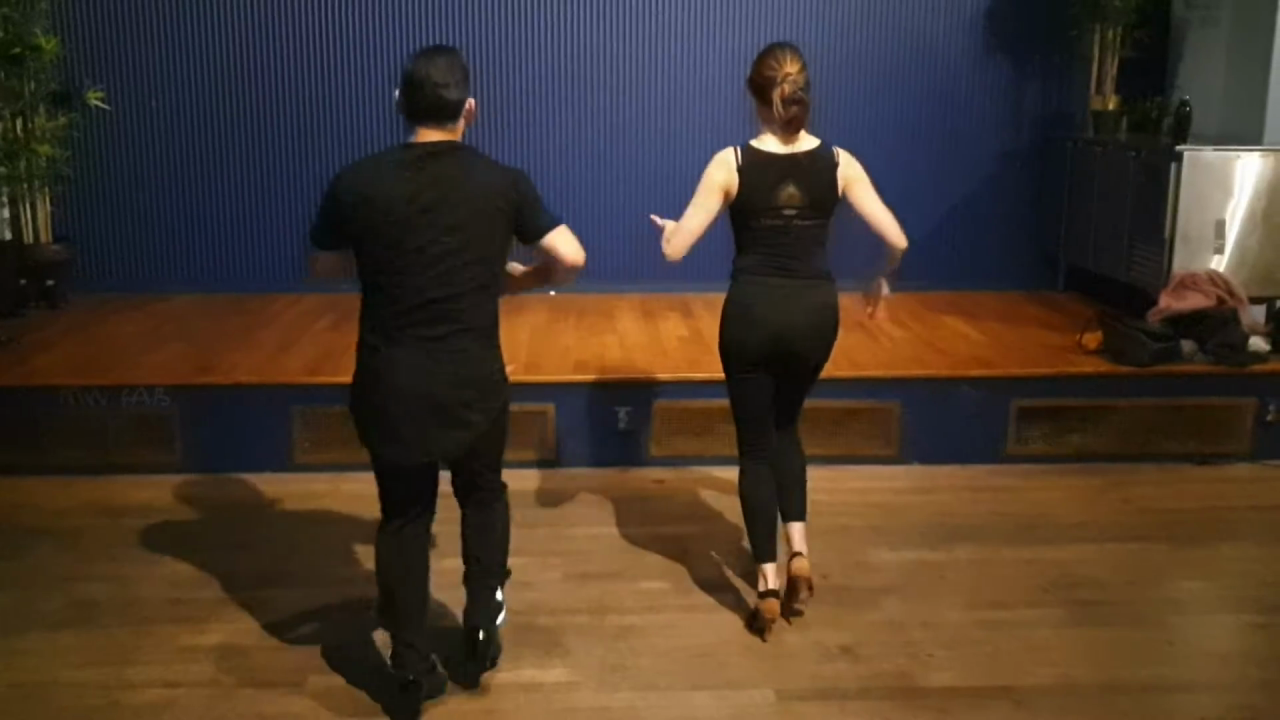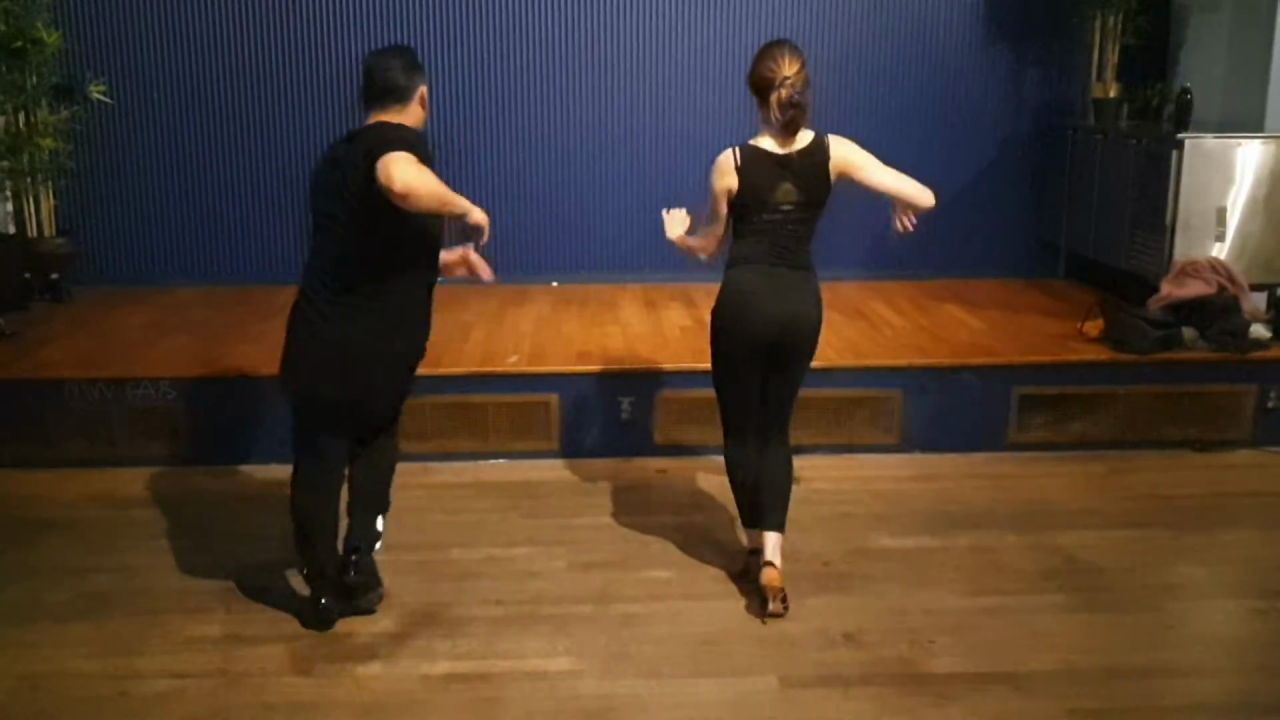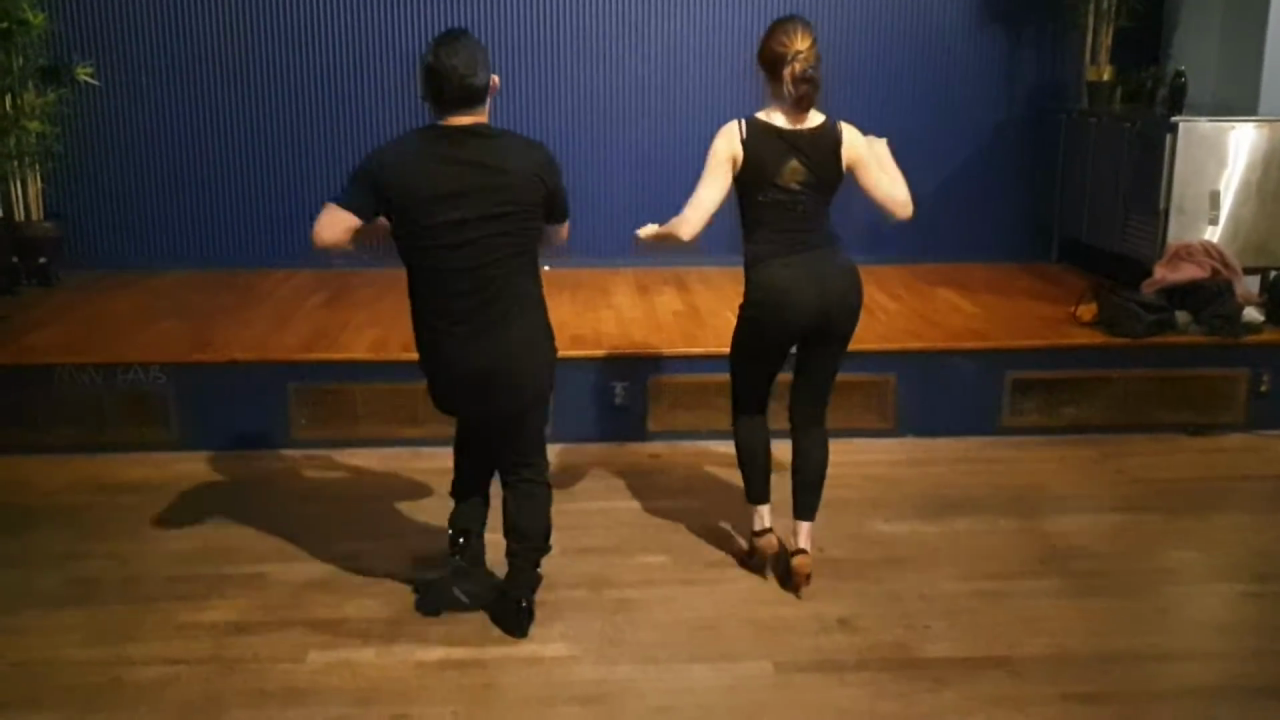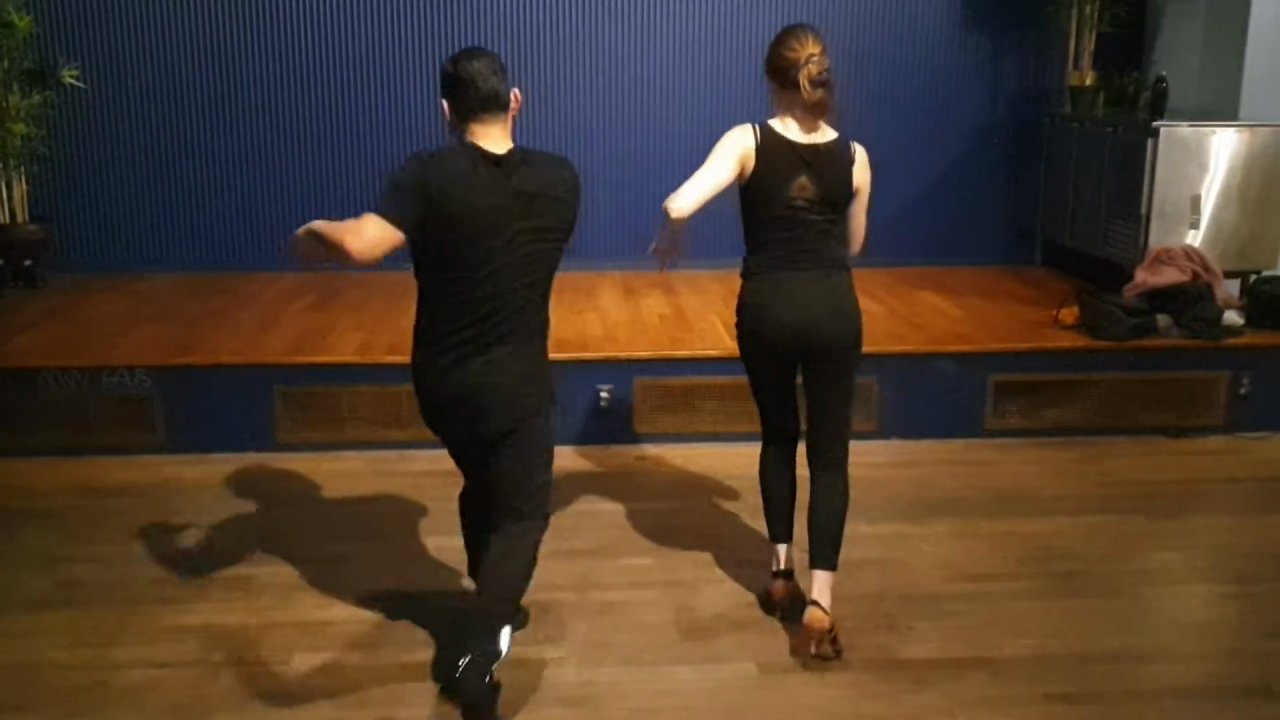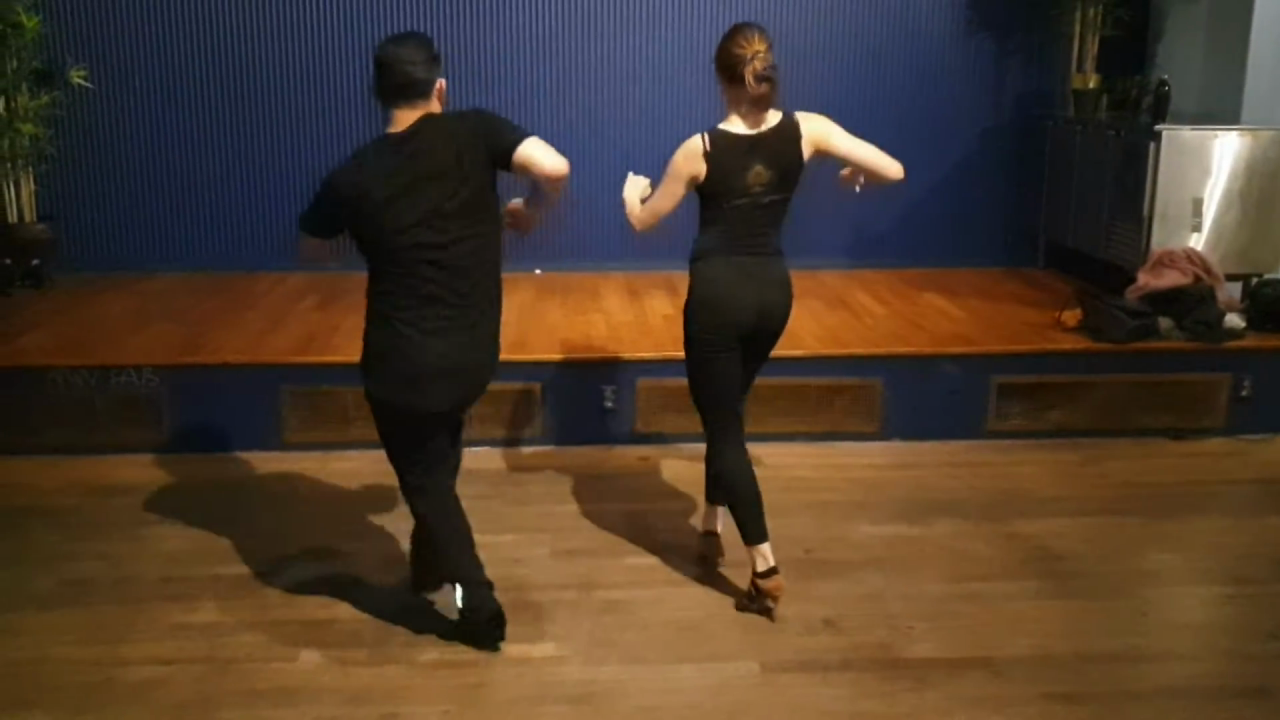
dt=1s
person 1, frame 1
left shoulder: (355, 182)
right shoulder: (499, 183)
left elbow: (326, 265)
right elbow: (570, 259)
right wrist: (522, 276)
left hip: (390, 386)
right hip: (472, 383)
left knee: (403, 520)
right knee: (483, 495)
left ankle: (412, 663)
right ankle: (484, 624)
person 1, frame 2
left shoulder: (335, 157)
right shoulder: (398, 142)
right elbow: (400, 180)
left wrist: (442, 260)
right wrist: (466, 209)
left hip: (315, 342)
right hip: (380, 347)
left knee: (315, 467)
right knee: (372, 446)
left ankle: (325, 593)
right ankle: (360, 561)
person 1, frame 3
left shoulder: (396, 161)
right shoulder: (534, 160)
left elbow: (327, 235)
right elbow: (558, 236)
left wrist: (384, 224)
left hip: (449, 355)
right hip: (524, 350)
left knee: (476, 444)
right knee: (526, 468)
left ankle: (466, 563)
right ankle: (520, 597)
person 1, frame 4
left shoulder: (430, 176)
right shoulder: (561, 177)
left elbow: (366, 247)
left wrist: (319, 232)
left hip: (443, 379)
right hip: (518, 378)
left knee: (482, 490)
right knee: (522, 518)
left ankle: (493, 618)
right ankle: (474, 659)
person 1, frame 5
left shoulder: (353, 176)
right shoulder: (474, 132)
left elbow: (317, 243)
right elbow: (555, 169)
right wrist: (520, 209)
left hip: (399, 358)
right hip: (475, 350)
left knee: (426, 478)
right knee: (439, 453)
left ankle: (478, 605)
right ankle: (430, 560)
person 2, frame 1
left shoulder: (729, 164)
right shoulder: (836, 163)
left elbow: (675, 247)
right elbow: (896, 242)
left wrist: (664, 229)
right wrist: (880, 282)
left hip: (751, 313)
right hip: (814, 312)
left knee: (755, 446)
right knee: (784, 431)
left ankle: (766, 589)
right ankle: (798, 550)
person 2, frame 2
left shoulder: (733, 163)
right shoulder: (836, 154)
left elbow: (706, 249)
right elbow: (922, 198)
left wrist: (676, 227)
right wrist: (904, 204)
left hip: (741, 303)
right hip: (801, 304)
left knee: (740, 432)
right knee: (775, 428)
left ankle: (755, 549)
right ankle: (772, 560)
person 2, frame 3
left shoulder: (738, 136)
right shoulder: (846, 139)
left elbow: (689, 228)
right elbow: (902, 210)
left wrist: (654, 232)
right wrist: (882, 155)
left hip: (775, 291)
right hip: (837, 285)
left knee: (748, 404)
right knee: (810, 415)
left ankle: (763, 530)
right ankle: (800, 544)
person 2, frame 4
left shoulder: (745, 142)
right shoulder: (853, 158)
left elbow: (678, 205)
right elbow: (852, 246)
left wrist: (665, 237)
left hip: (765, 310)
right hip: (834, 312)
left knee: (778, 438)
right knee: (829, 457)
left ankle: (781, 569)
right ankle: (819, 603)
person 2, frame 5
left shoulder: (700, 149)
right shoulder: (806, 131)
left elbow: (642, 222)
right elbow: (894, 171)
left wrist: (633, 189)
right wrist: (858, 171)
left hip: (717, 293)
right hip: (774, 291)
left knee: (724, 429)
right knee: (726, 410)
left ankle: (766, 569)
right ankle: (711, 528)
